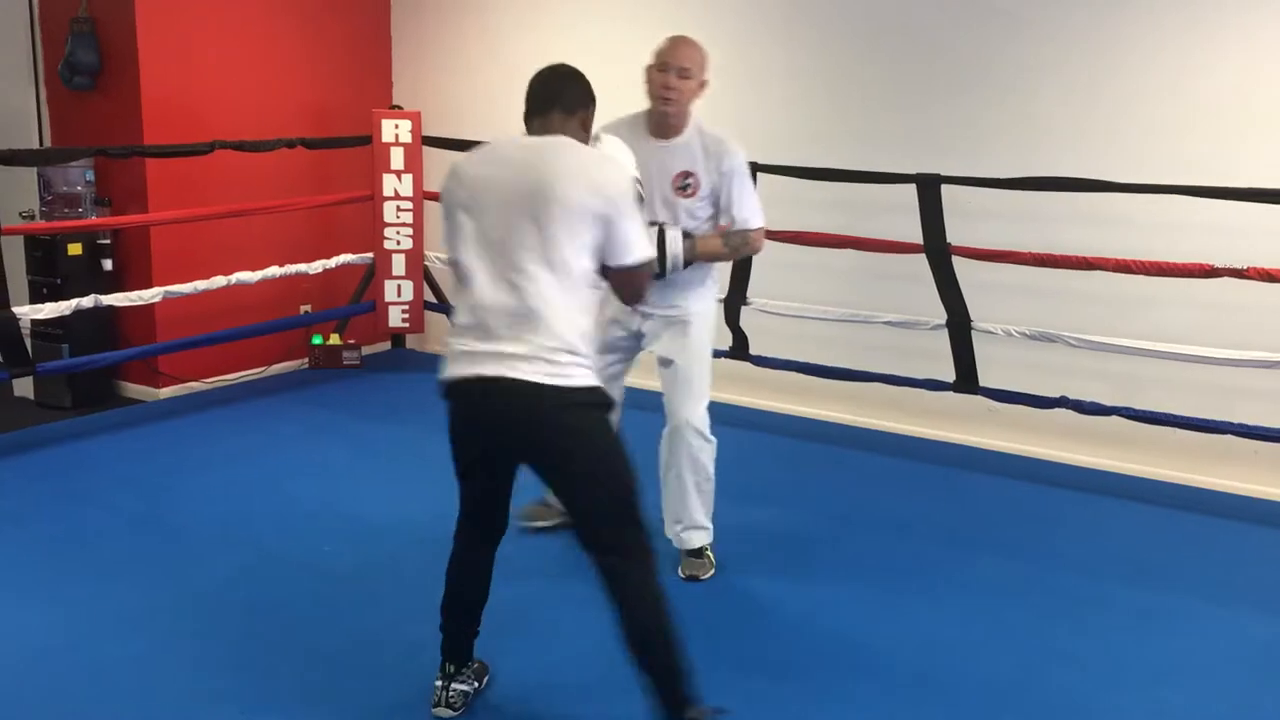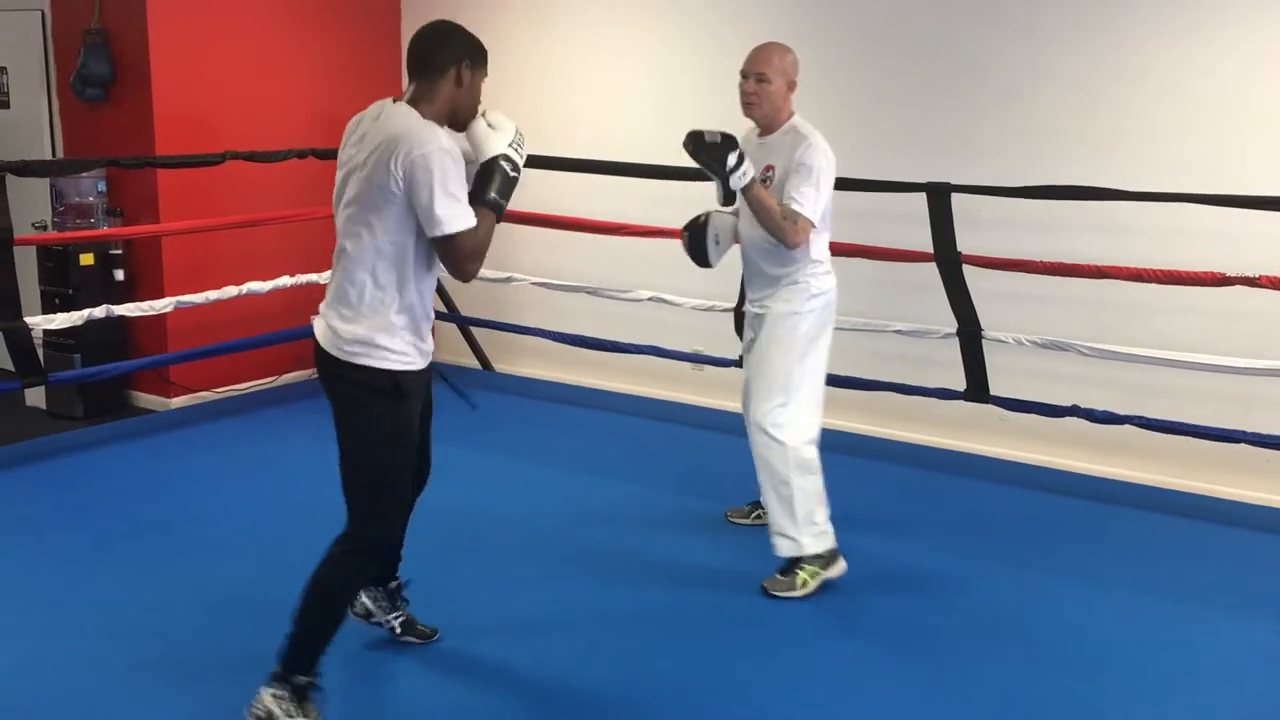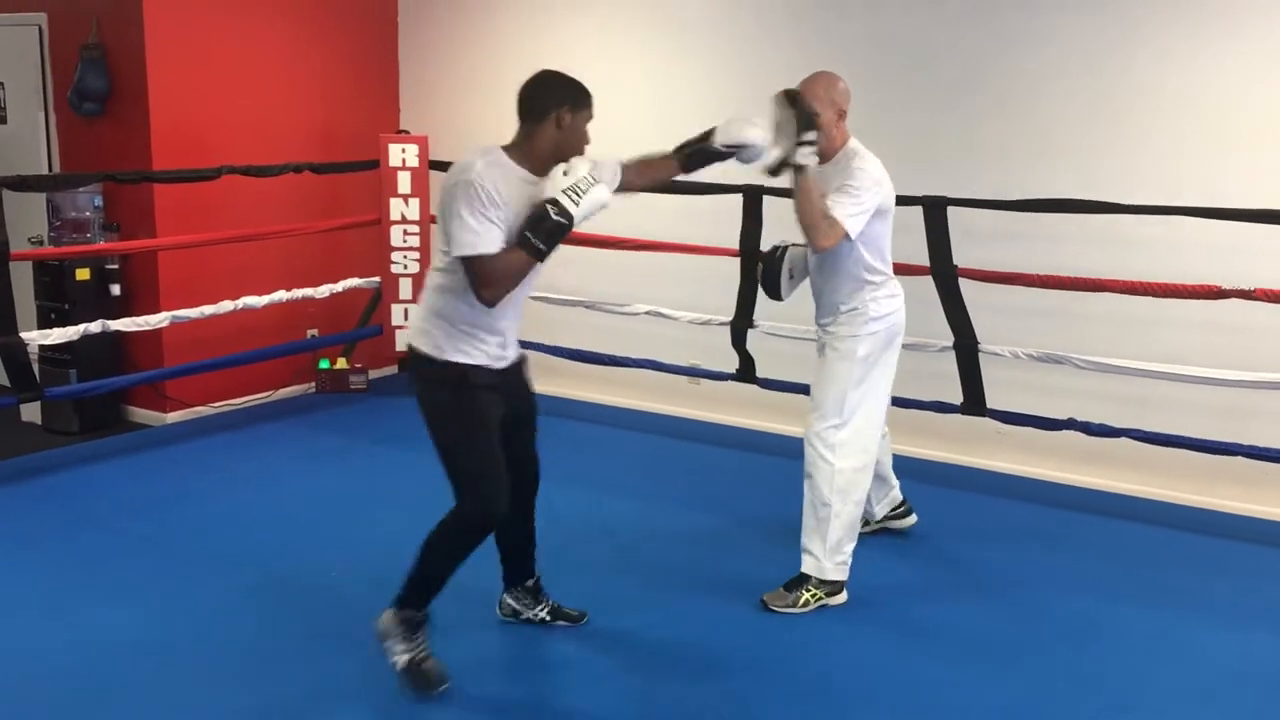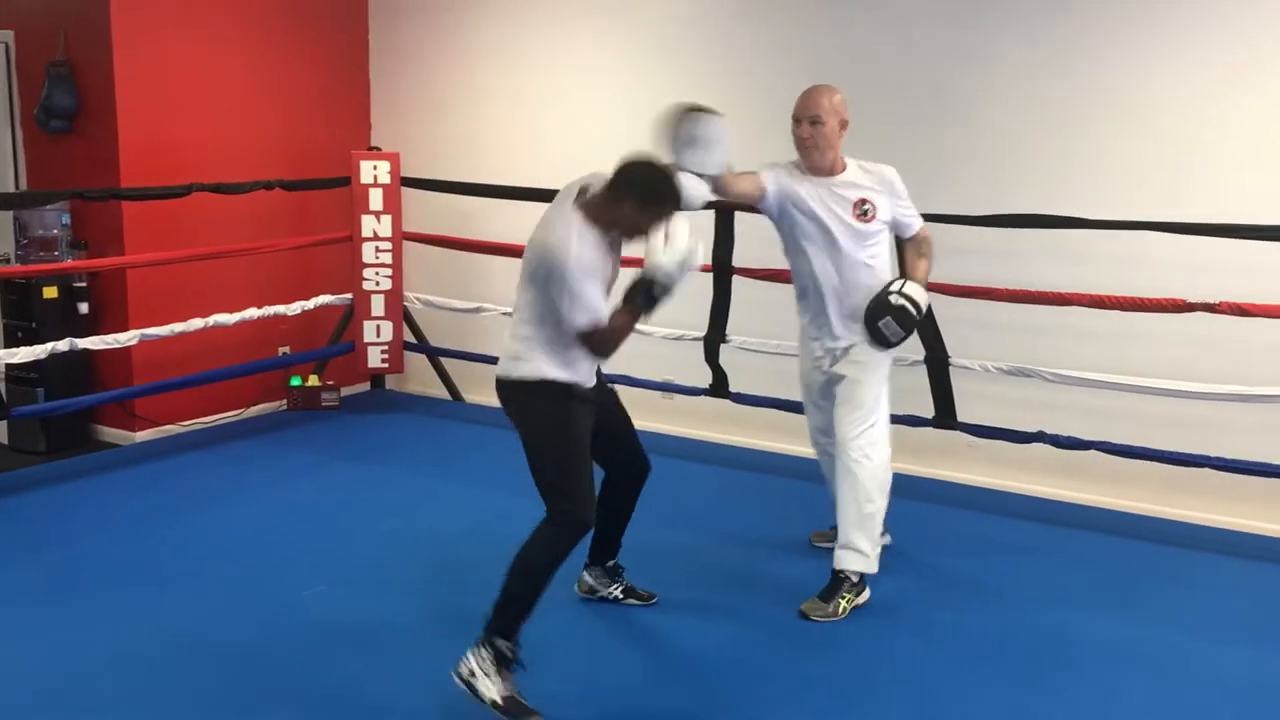
dt=0.7s
person 1, frame 1
left shoulder: (466, 170)
right shoulder: (602, 173)
right elbow: (634, 288)
left hip: (472, 385)
right hip: (557, 393)
left knee: (479, 531)
right knee: (627, 558)
person 1, frame 2
left shoulder: (371, 122)
right shoulder: (427, 148)
right elbow: (464, 261)
left wrist: (464, 174)
right wrist: (497, 176)
left hip: (362, 343)
right hip: (377, 359)
left knee: (406, 479)
right knee: (371, 527)
left ankle: (378, 595)
person 1, frame 3
left shoulder: (557, 174)
right shoulder: (478, 178)
left elbow: (649, 170)
right elbow: (488, 287)
left wrist: (718, 144)
right wrist: (554, 219)
left hip: (498, 357)
right hip: (448, 362)
left knee: (523, 480)
right knee: (483, 504)
left ankle: (522, 593)
right ankle: (404, 618)
person 1, frame 4
left shoulder: (587, 193)
right shoulder: (567, 253)
right elbow: (596, 340)
right wrist: (654, 282)
left hip: (575, 377)
right hip: (540, 384)
left knee: (631, 467)
right knee: (570, 515)
left ankle: (602, 575)
right ankle: (489, 655)
person 2, frame 1
left shoulder: (720, 155)
right shoulder: (614, 136)
left elbow: (750, 238)
left wrist: (681, 249)
left hip: (684, 303)
right hip: (621, 295)
left knee: (687, 420)
left ankle: (693, 538)
right ankle: (569, 498)
person 2, frame 2
left shoulder: (807, 147)
right shoulder: (752, 141)
left elbow: (792, 232)
left wrist: (738, 179)
right wrist: (724, 225)
left hip: (798, 300)
right hip: (764, 298)
left knee: (780, 419)
right knee: (760, 403)
left ankle: (816, 551)
right ankle: (776, 502)
person 2, frame 3
left shoulder: (861, 172)
right shoulder: (825, 165)
left elbow: (824, 236)
left wrist: (797, 163)
right wrist: (797, 260)
left hip: (864, 320)
right hip: (845, 317)
left knee: (832, 437)
right knee: (858, 422)
left ankle: (824, 574)
right ankle: (887, 504)
person 2, frame 4
left shoulder: (882, 181)
right shoulder: (783, 181)
left elbow: (919, 237)
right elbow: (739, 186)
left wrist: (913, 287)
right wrist: (703, 168)
left hip: (870, 337)
right hip: (818, 338)
left knee: (861, 447)
right knee: (830, 440)
left ankle: (853, 573)
right ankle: (867, 527)
